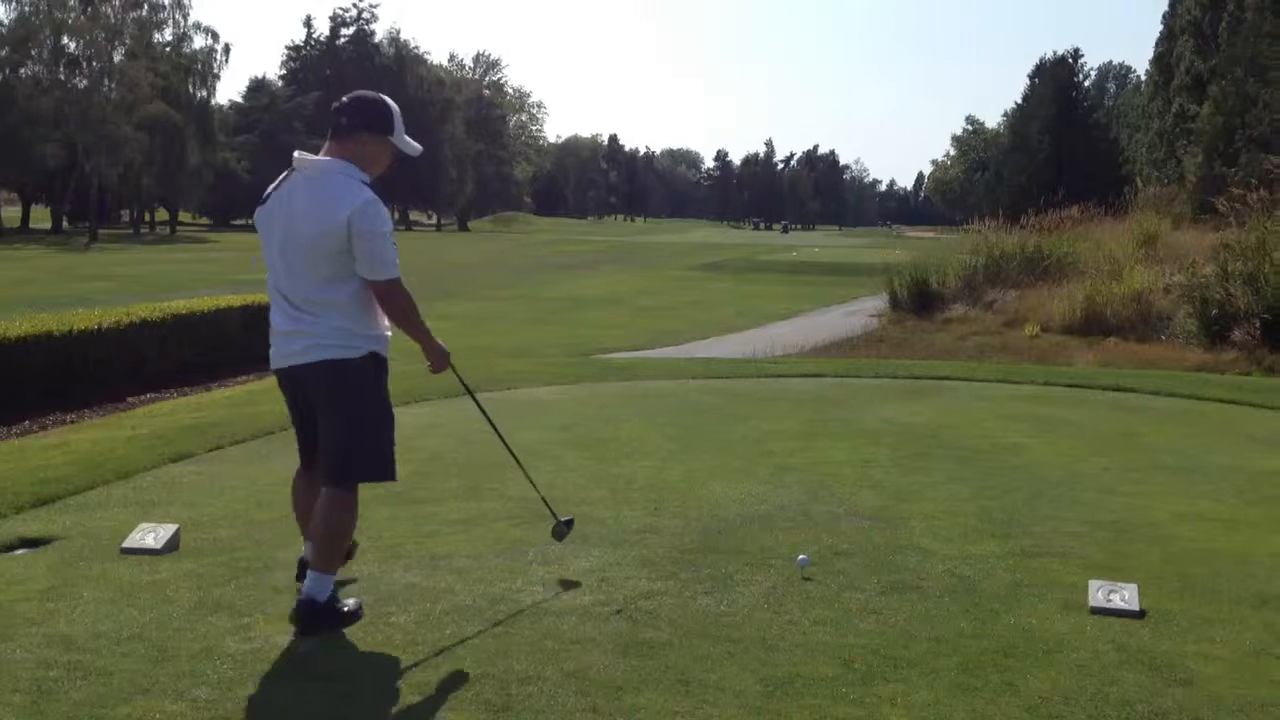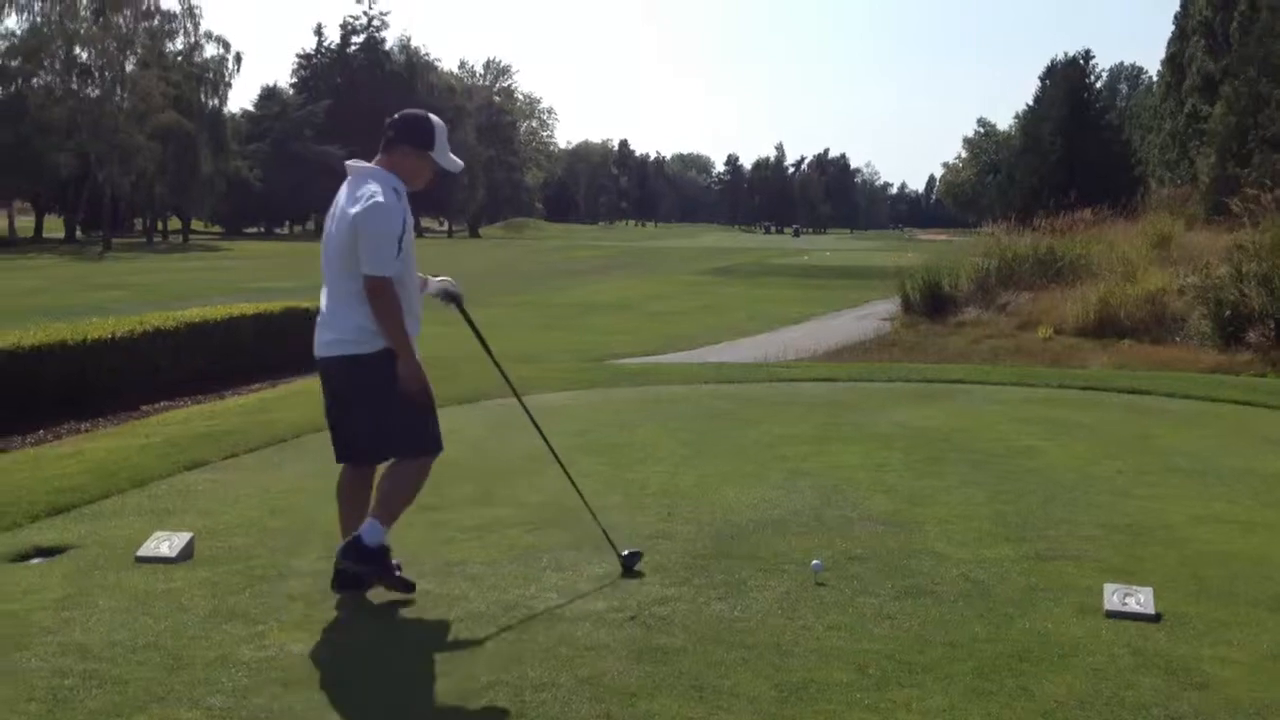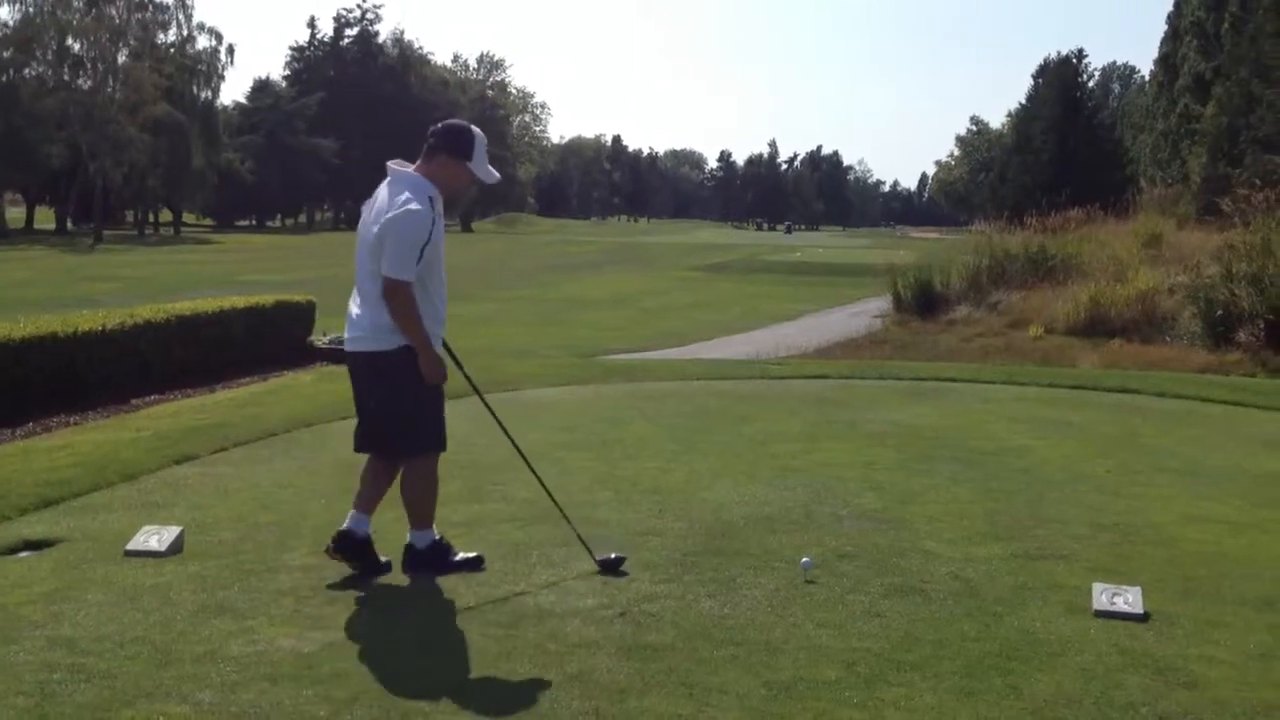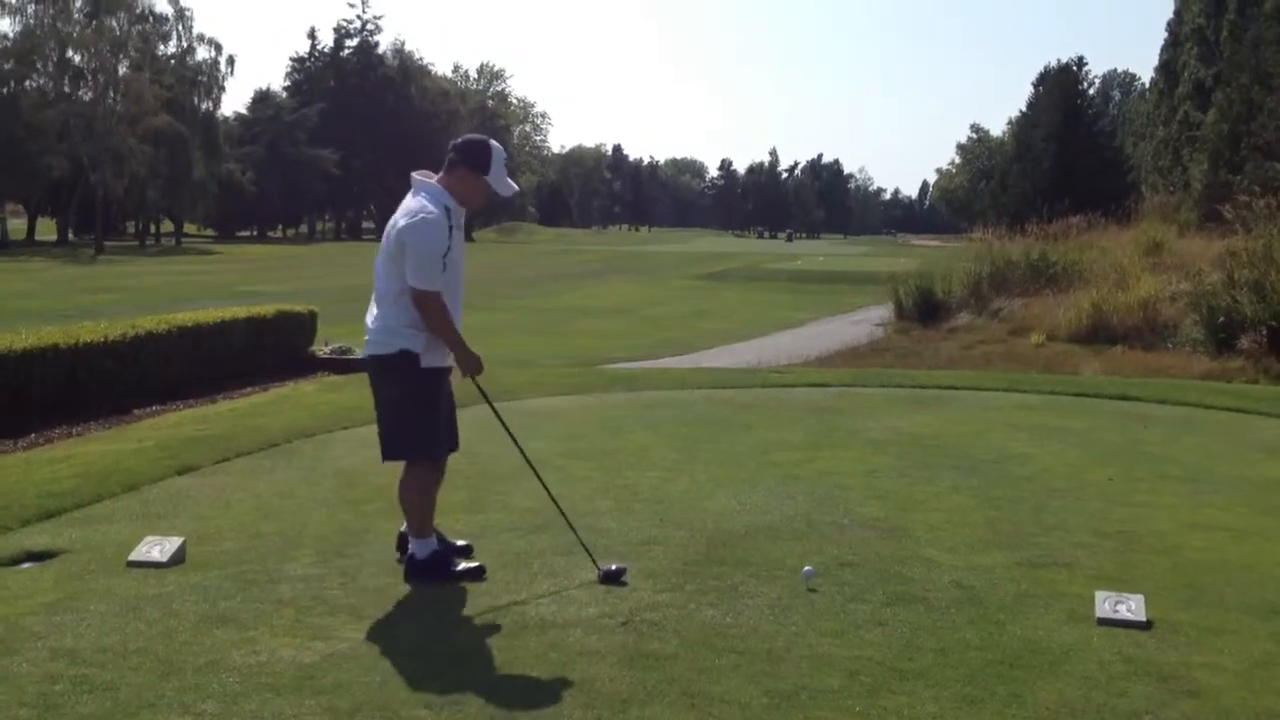
dt=0.4s
person 1, frame 1
left shoulder: (278, 190)
right shoulder: (360, 204)
right elbow: (388, 292)
right wrist: (430, 346)
left hip: (290, 354)
right hip: (346, 357)
left knee: (313, 461)
right knee: (342, 478)
left ankle: (316, 556)
right ankle: (316, 598)
person 1, frame 2
left shoulder: (355, 190)
right shoulder: (383, 205)
right elbow: (379, 290)
left wrist: (426, 283)
right wrist: (407, 357)
left hip: (336, 348)
right hip: (372, 352)
left knee: (359, 458)
right knee: (418, 449)
left ankle: (354, 561)
right ankle: (367, 541)
person 1, frame 3
left shoulder: (397, 191)
right shoulder: (415, 211)
right elbow: (396, 290)
right wrist: (427, 351)
left hip: (371, 344)
right hip: (398, 350)
left knee: (389, 448)
right knee: (421, 450)
left ankle: (355, 534)
right ankle: (423, 546)
person 1, frame 4
left shoulder: (439, 207)
right shoulder: (429, 220)
right elbow: (426, 300)
left wrist: (452, 351)
right wrist: (464, 352)
left hip: (418, 351)
right hip: (405, 353)
left knee: (434, 451)
right knee: (423, 456)
left ankle: (419, 534)
right ankle: (423, 556)
